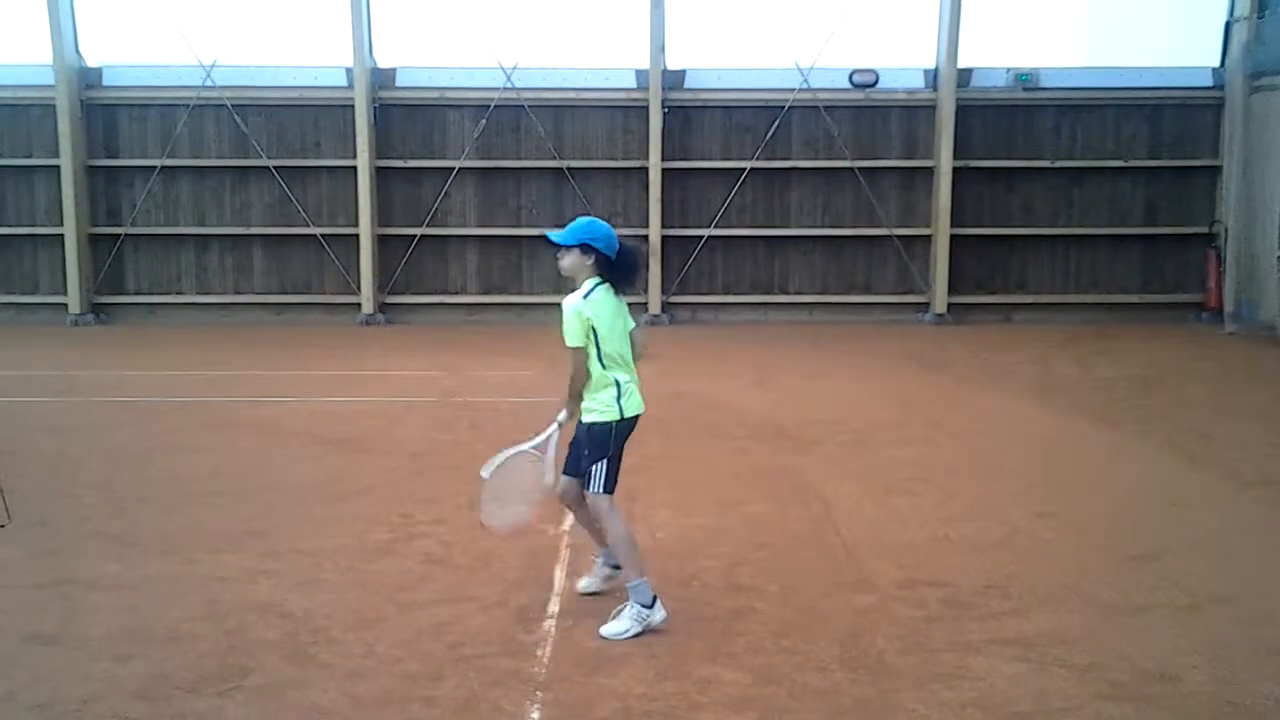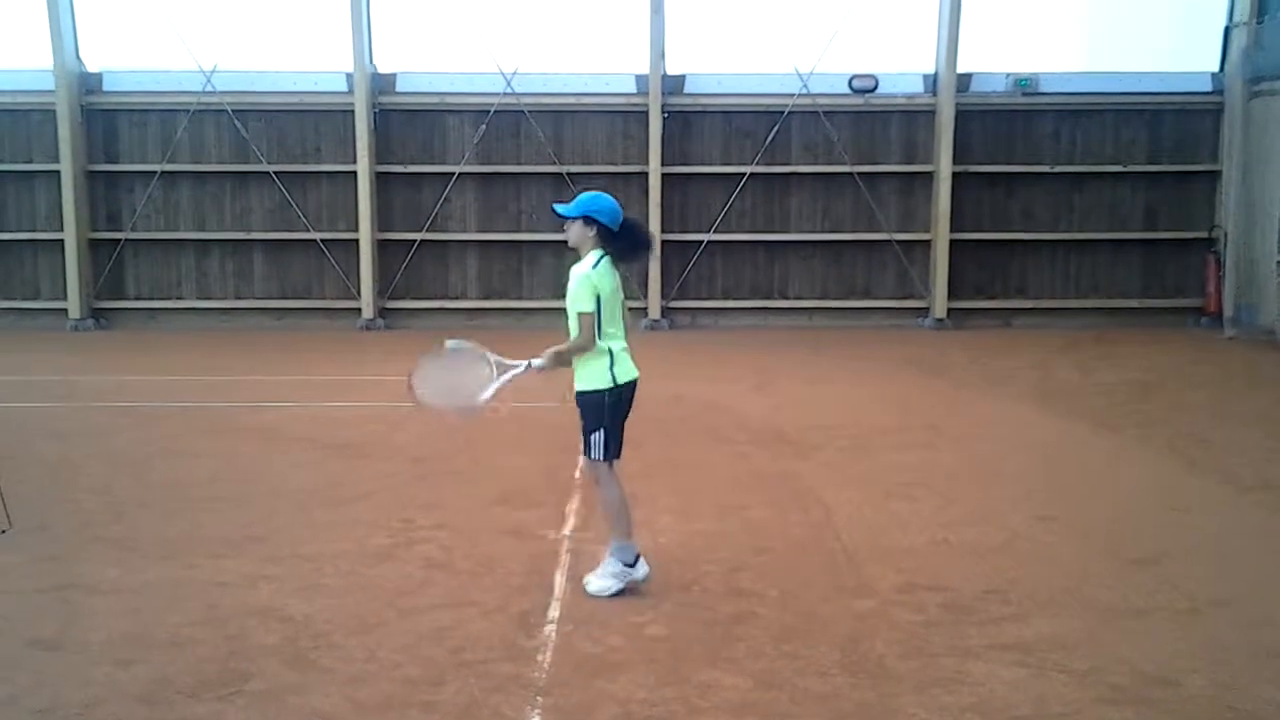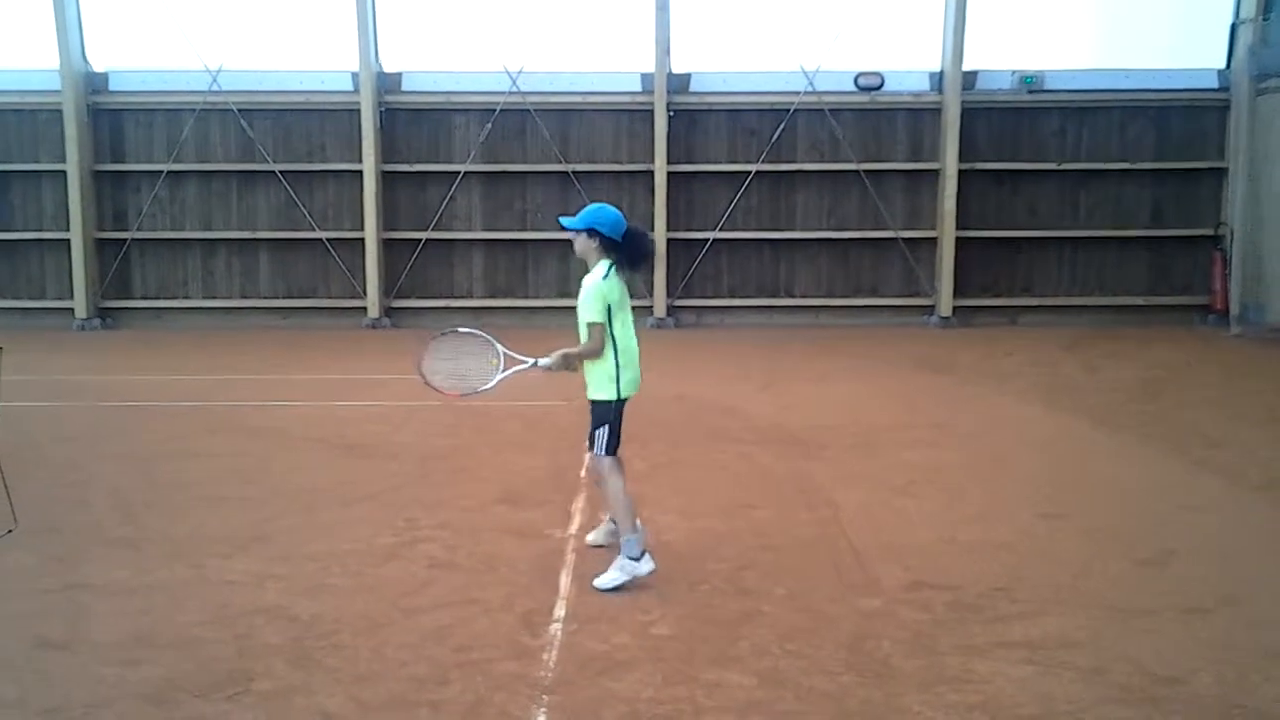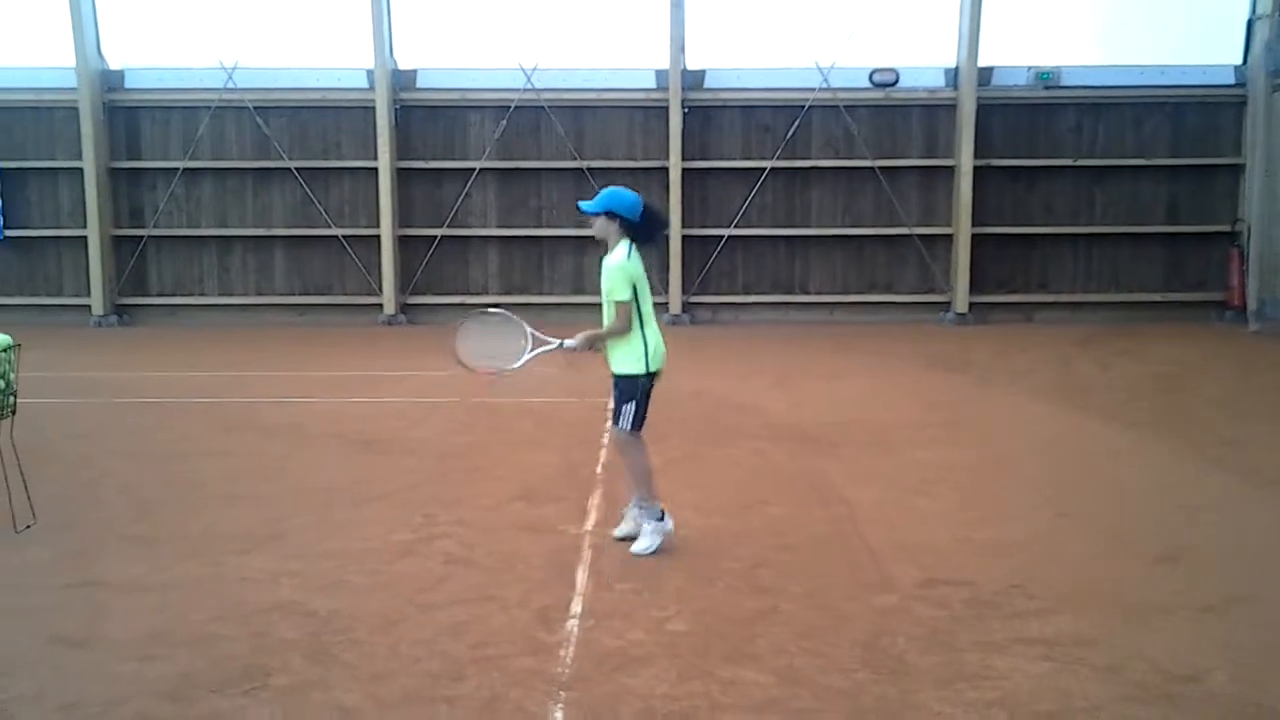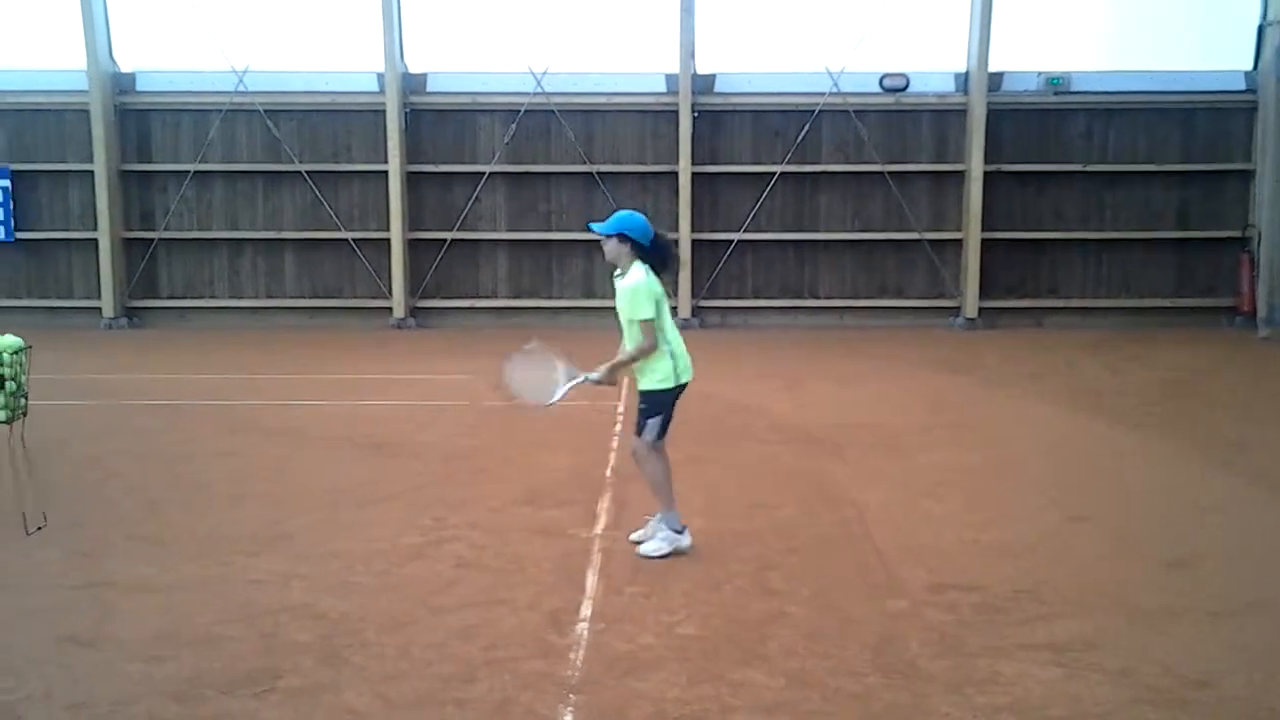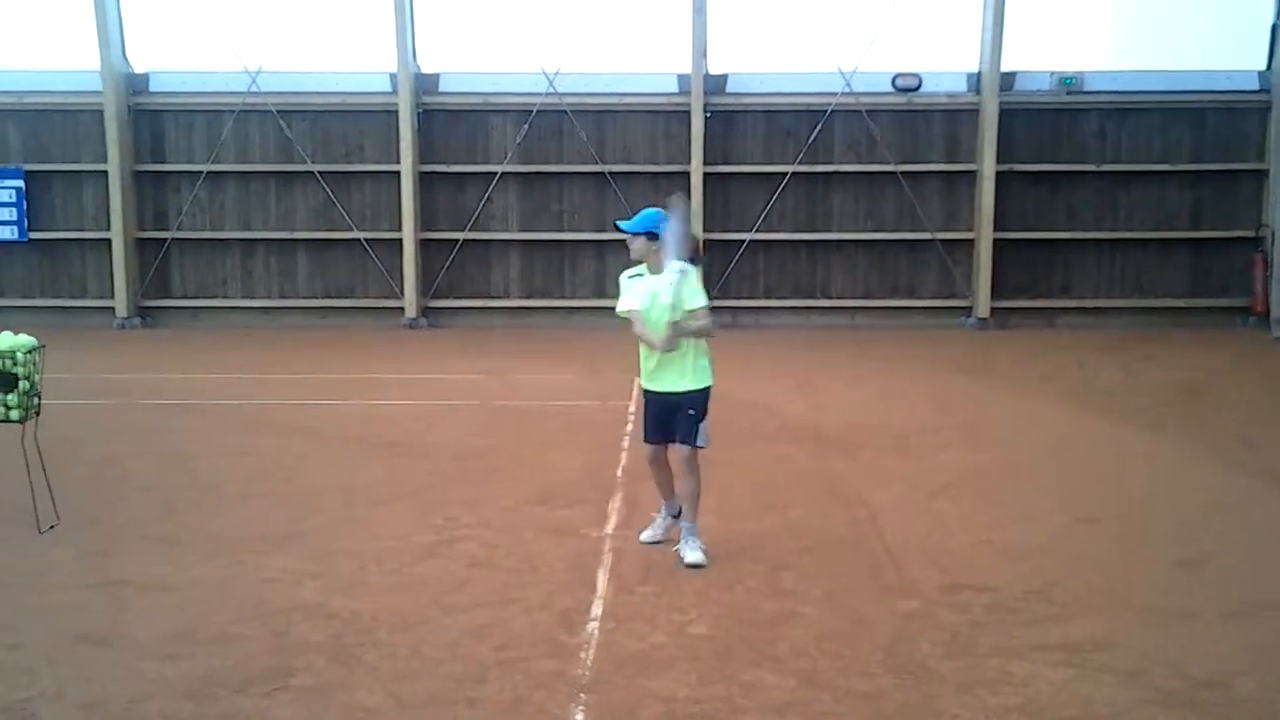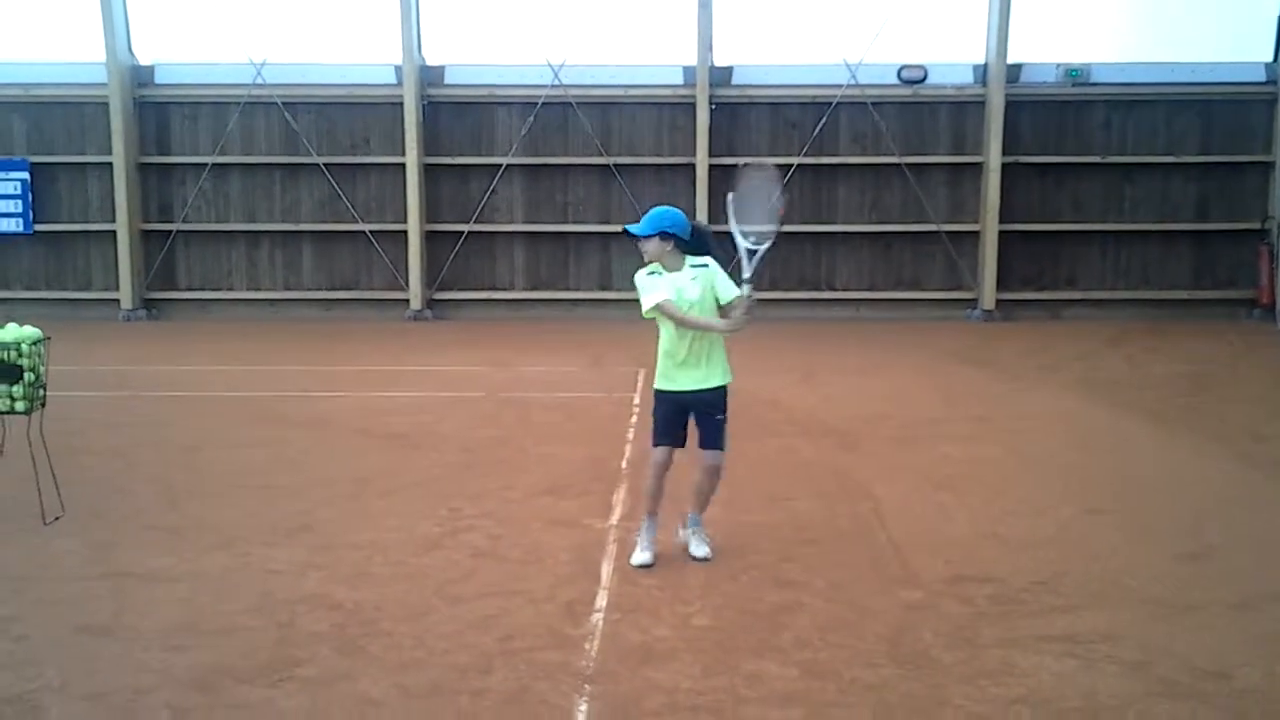
dt=0.3s
person 1, frame 1
left shoulder: (576, 304)
right shoulder: (610, 296)
left elbow: (580, 374)
right elbow: (637, 349)
left wrist: (571, 405)
left hip: (607, 413)
right hip: (600, 411)
left knee: (600, 502)
right knee: (569, 491)
left ankle: (643, 604)
right ankle: (612, 560)
person 1, frame 2
left shoulder: (583, 272)
right shoulder: (606, 266)
left elbow: (586, 340)
left wrist: (556, 354)
right wrist: (565, 353)
left hip: (602, 382)
right hip: (612, 378)
left knee: (600, 469)
right knee: (598, 467)
left ankle: (628, 560)
right ankle: (619, 554)
person 1, frame 3
left shoulder: (595, 282)
right shoulder: (609, 275)
left elbow: (595, 346)
left wrist: (566, 355)
right wrist: (575, 356)
left hip: (610, 385)
right hip: (608, 383)
left knee: (604, 466)
right knee: (600, 460)
left ankle: (633, 556)
right ankle: (620, 521)
person 1, frame 4
left shoulder: (617, 262)
right shoulder: (622, 254)
left elbow: (622, 324)
left wrist: (590, 336)
right wrist: (597, 337)
left hip: (636, 362)
right hip: (629, 360)
left knee: (623, 438)
right knee: (627, 436)
left ankle: (654, 517)
right ankle: (640, 508)
person 1, frame 5
left shoulder: (641, 281)
right shoulder: (622, 278)
left elbow: (650, 342)
left wrist: (614, 365)
right wrist: (615, 364)
left hip: (663, 376)
right hip: (649, 377)
left knee: (643, 449)
right knee: (651, 449)
left ankle: (673, 529)
right ankle: (666, 519)
person 1, frame 6
left shoulder: (685, 273)
right shoulder: (630, 279)
left elbow: (706, 325)
right elbow: (638, 326)
left wrist: (682, 329)
right wrist: (658, 340)
left hip: (691, 381)
right hip: (655, 381)
left knee: (686, 455)
right knee: (654, 454)
left ankle: (690, 537)
right ankle: (670, 512)
person 1, frame 7
left shoulder: (707, 268)
right shoulder: (646, 278)
left elbow: (735, 311)
right elbow: (678, 317)
left wrist: (742, 311)
right wrist: (722, 325)
left hip: (712, 380)
right hip: (671, 383)
left knee: (713, 462)
right knee: (660, 460)
left ankle: (692, 525)
right ankle: (646, 535)
